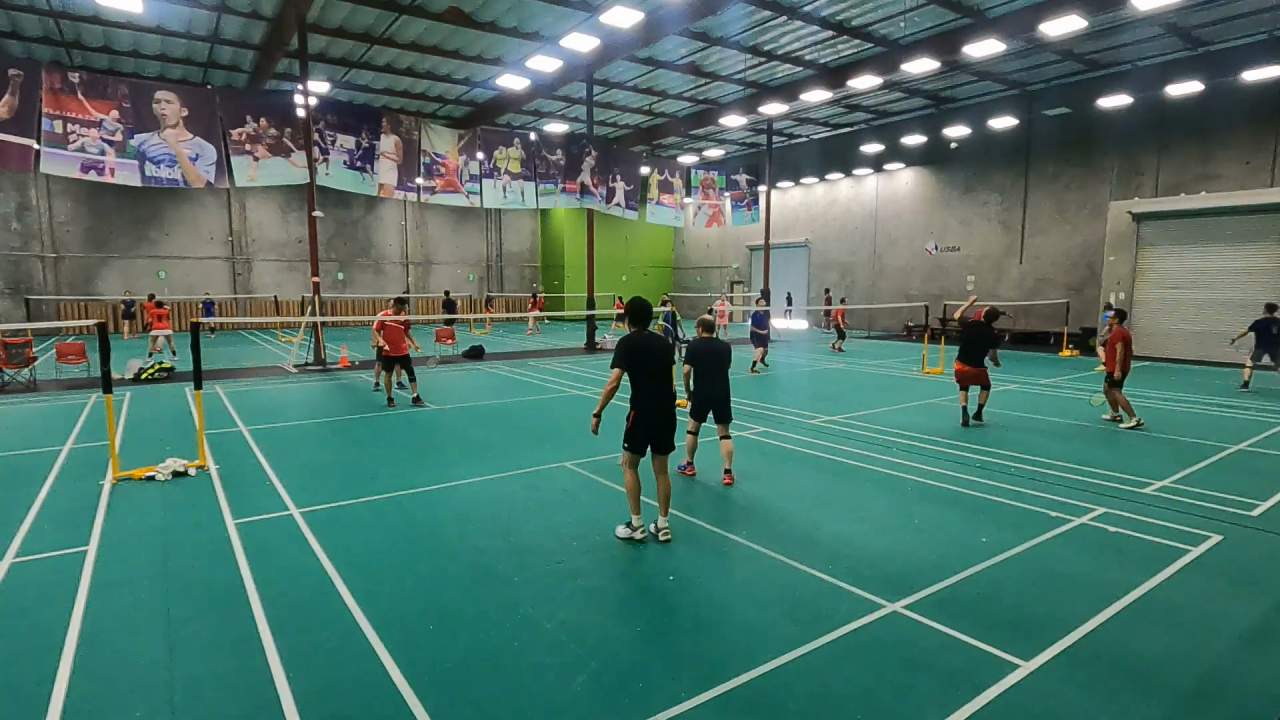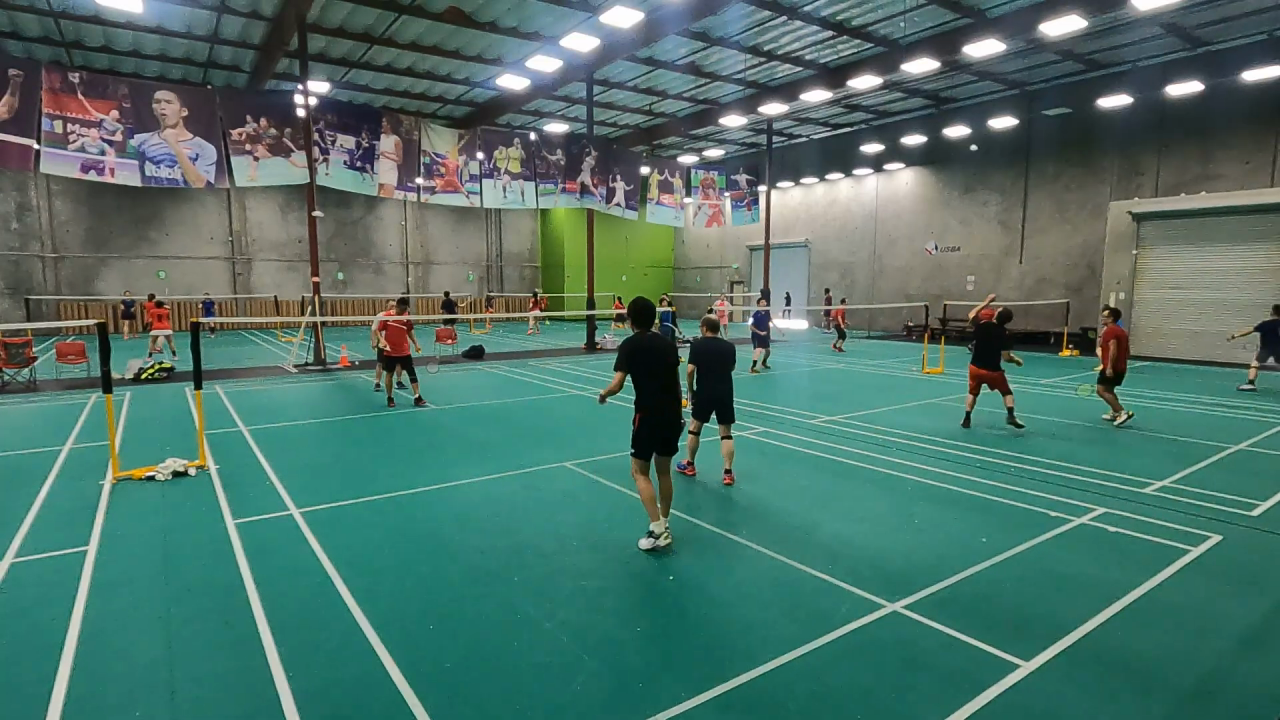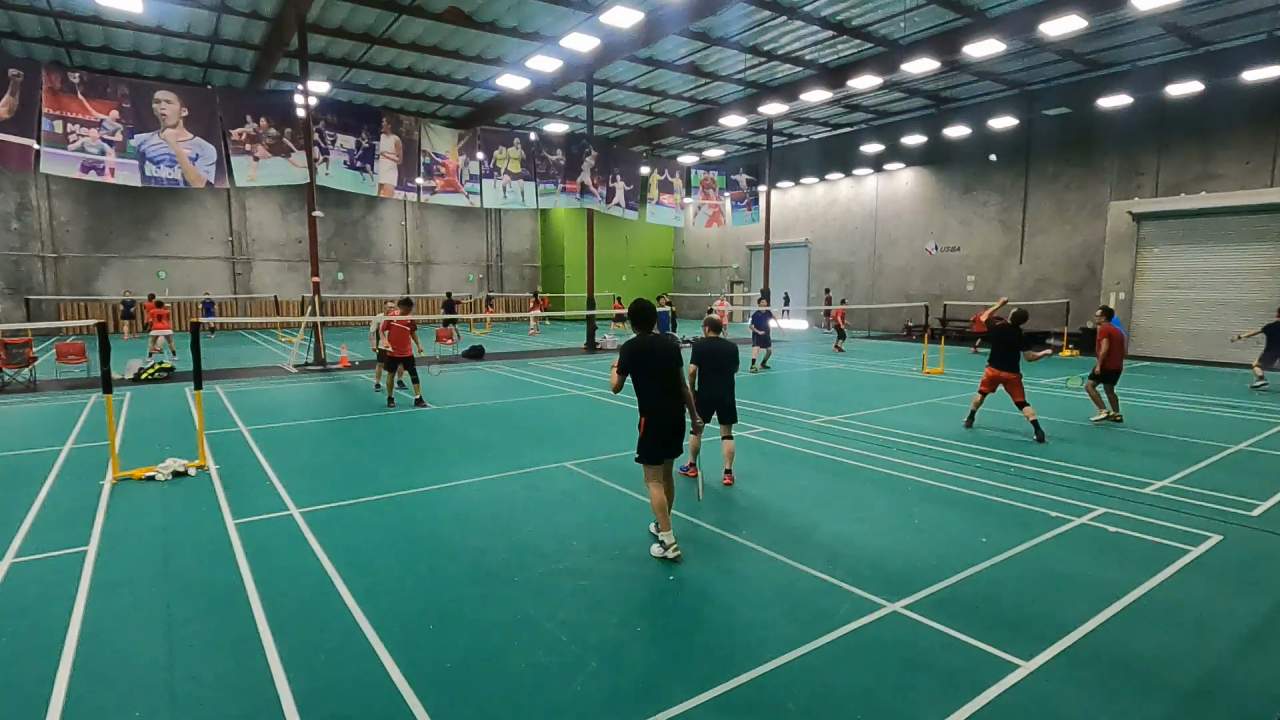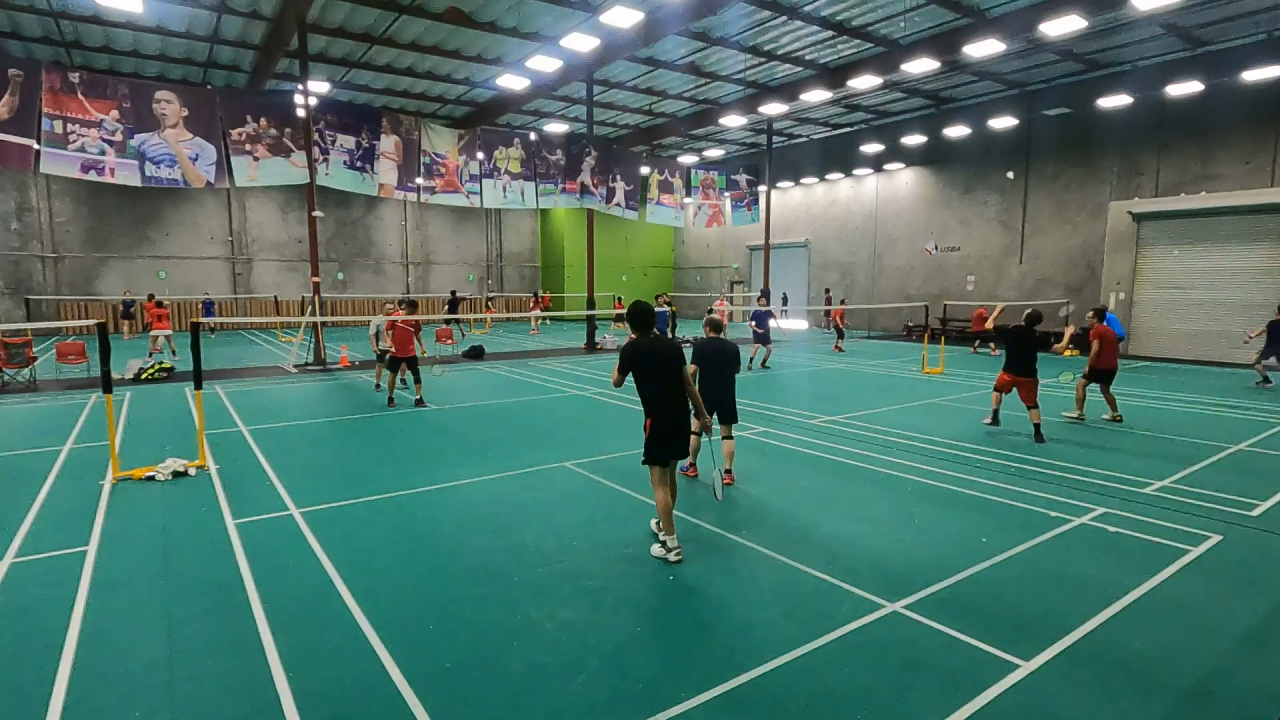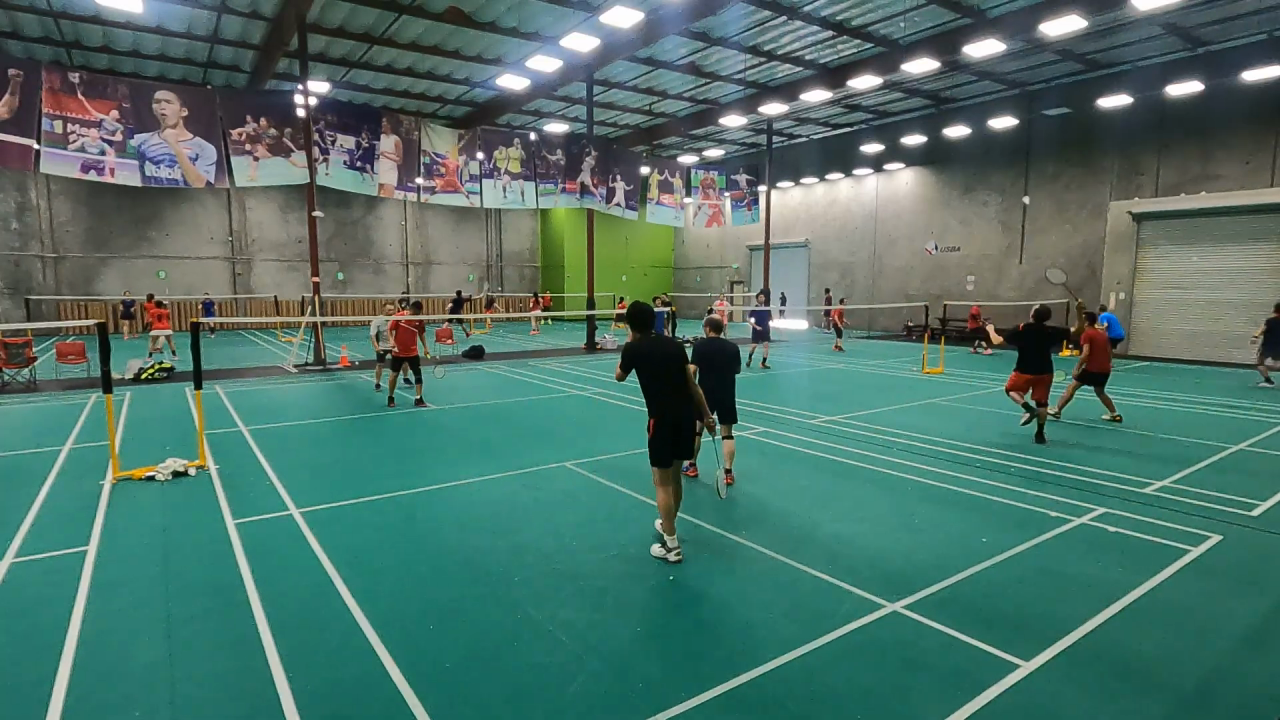
dt=0.1s
person 1, frame 1
left shoulder: (627, 343)
right shoulder: (663, 343)
left elbow: (614, 383)
left wrist: (597, 413)
left hip: (643, 413)
right hip: (667, 412)
left knee: (630, 465)
right knee: (662, 469)
left ankle: (636, 524)
right ankle: (663, 525)
person 1, frame 2
left shoulder: (629, 345)
right shoulder: (667, 344)
left elbow: (617, 385)
right elbow: (676, 382)
left wrist: (603, 395)
right wrist: (679, 414)
left hip: (648, 415)
right hip: (672, 414)
left knee: (640, 473)
right knee: (664, 471)
left ankle: (657, 531)
right ankle: (663, 524)
person 1, frame 3
left shoulder: (631, 347)
right shoulder: (671, 345)
left elbow: (616, 387)
right elbow: (683, 385)
left wrist: (616, 366)
right wrist: (694, 415)
left hip: (653, 419)
right hip: (677, 416)
left knee: (653, 480)
right knee: (666, 473)
left ankle: (669, 542)
right ankle: (663, 525)
person 1, frame 4
left shoulder: (631, 348)
right shoulder: (672, 345)
left elbow: (616, 382)
right elbow: (688, 384)
right wrist: (703, 415)
left hip: (658, 420)
right hip: (681, 417)
left knee: (660, 483)
right knee: (669, 474)
left ankle: (671, 545)
right ankle: (664, 525)
person 1, frame 5
left shoulder: (633, 349)
right shoulder: (674, 344)
left elbow: (619, 376)
right elbow: (692, 382)
right wrist: (707, 414)
left hip: (662, 420)
right hip: (687, 416)
left knee: (662, 483)
right knee: (675, 475)
left ankle: (671, 546)
right ankle: (669, 524)
